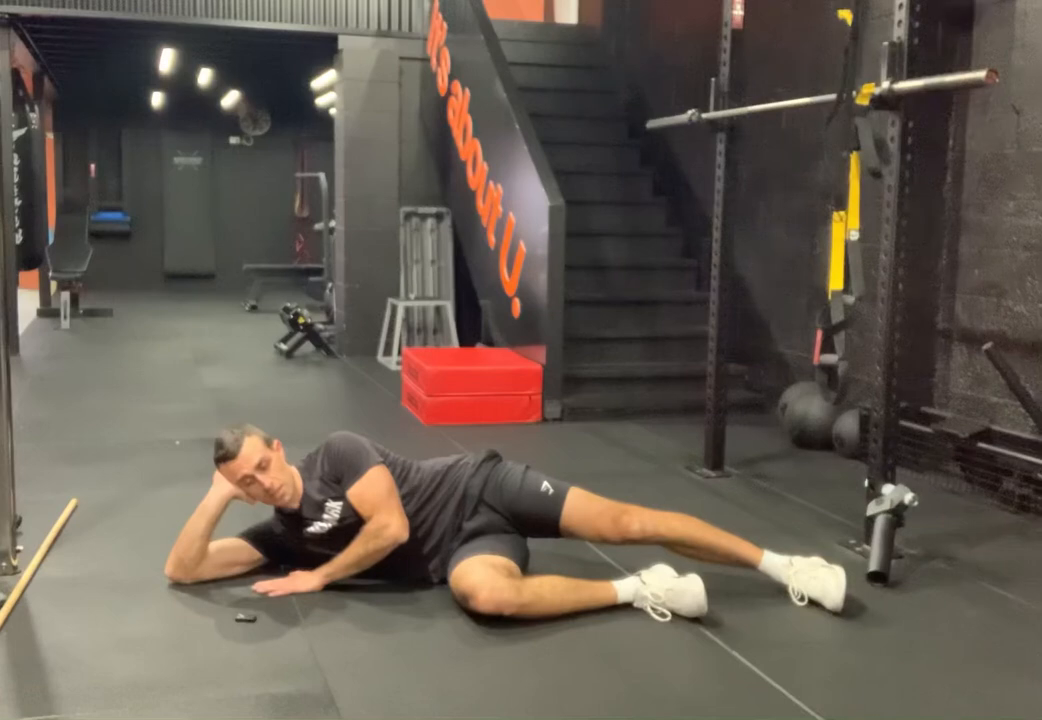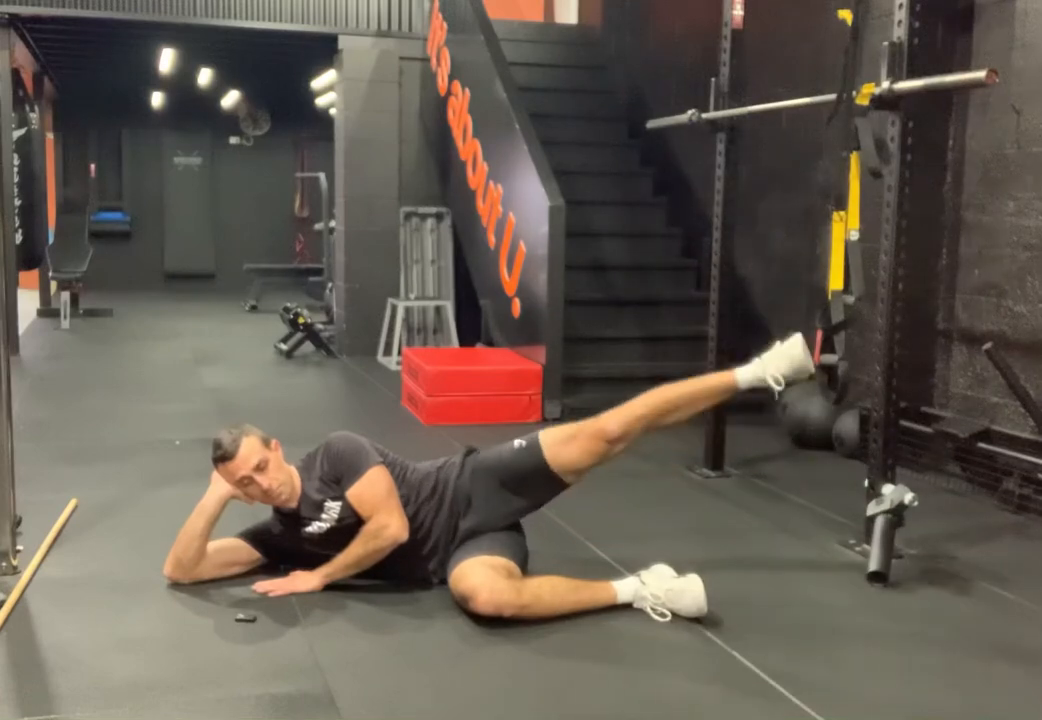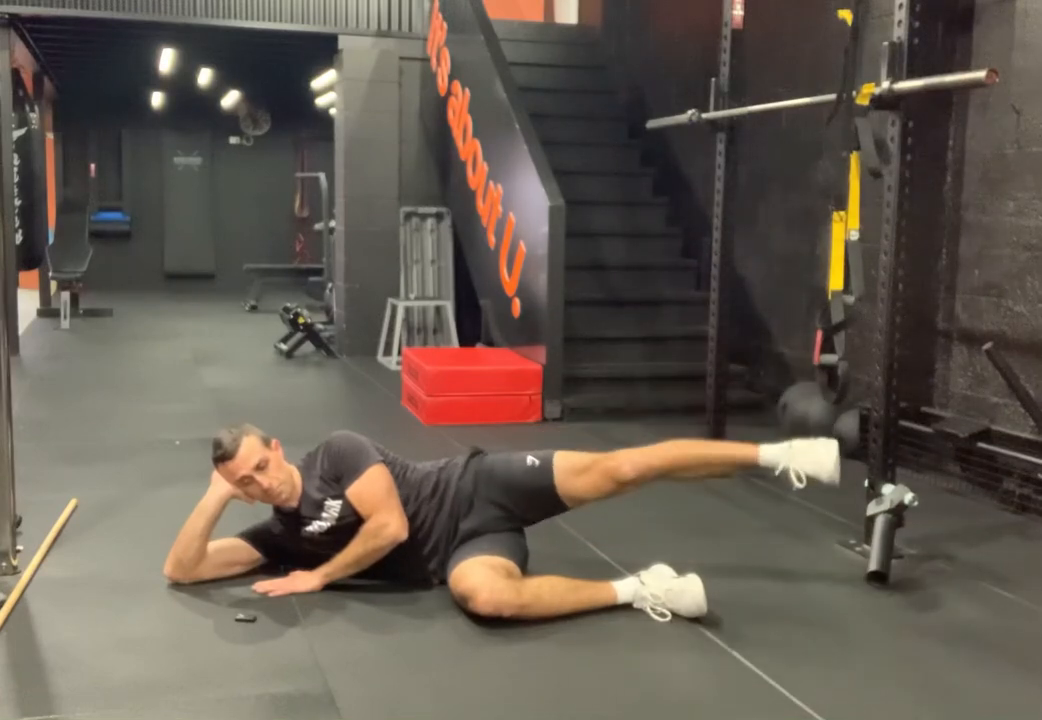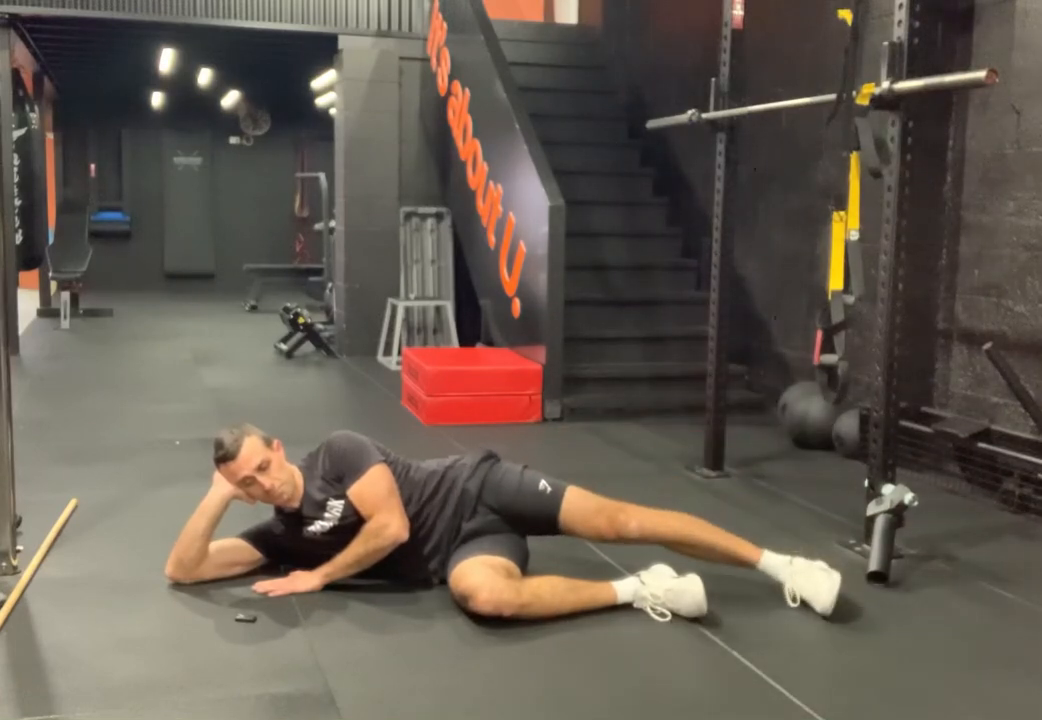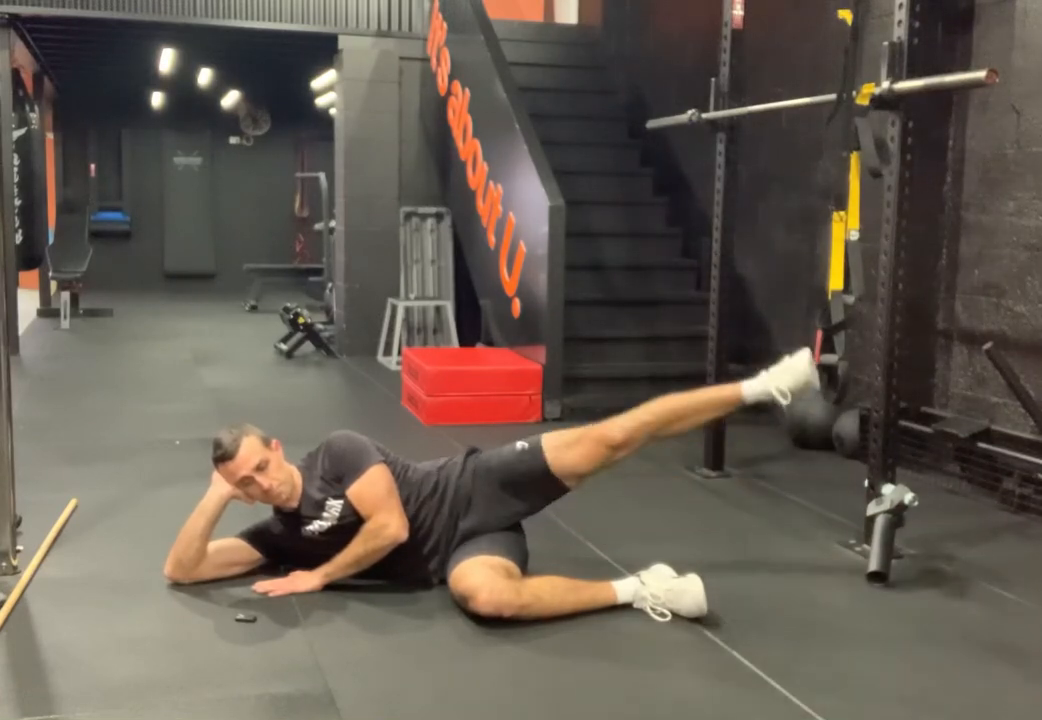
dt=1s
person 1, frame 1
left shoulder: (338, 452)
right shoulder: (282, 533)
left elbow: (391, 526)
right elbow: (183, 568)
left wrist: (321, 577)
right wrist: (216, 497)
left hip: (481, 490)
right hip: (460, 549)
left knee: (620, 520)
right knee: (483, 593)
left ankle: (779, 565)
right ankle: (637, 590)
person 1, frame 2
left shoulder: (336, 453)
right shoulder: (279, 534)
left elbow: (391, 527)
right elbow: (181, 569)
left wrist: (319, 577)
right wrist: (214, 497)
left hip: (474, 489)
right hip: (459, 549)
left knee: (604, 433)
right knee: (484, 594)
left ankle: (754, 373)
right ankle: (635, 590)
person 1, frame 3
left shoulder: (337, 451)
right shoulder: (279, 535)
left elbow: (390, 527)
right elbow: (181, 569)
left wrist: (319, 577)
right wrist: (214, 496)
left hip: (477, 488)
right hip: (457, 550)
left knee: (618, 469)
right knee: (484, 595)
left ankle: (776, 456)
right ankle: (636, 590)
person 1, frame 4
left shoulder: (340, 451)
right shoulder: (281, 533)
left elbow: (391, 526)
right elbow: (183, 568)
left wrist: (320, 576)
right wrist: (217, 496)
left hip: (478, 490)
right hip: (457, 551)
left knee: (614, 517)
right knee: (483, 594)
left ankle: (778, 564)
right ankle: (636, 590)
person 1, frame 5
left shoulder: (338, 452)
right shoulder: (279, 535)
left elbow: (392, 526)
right elbow: (181, 569)
left wrist: (318, 577)
right wrist: (215, 498)
left hip: (475, 490)
right hip: (460, 550)
left knee: (605, 441)
right knee: (484, 594)
left ankle: (763, 386)
right ankle: (636, 590)
